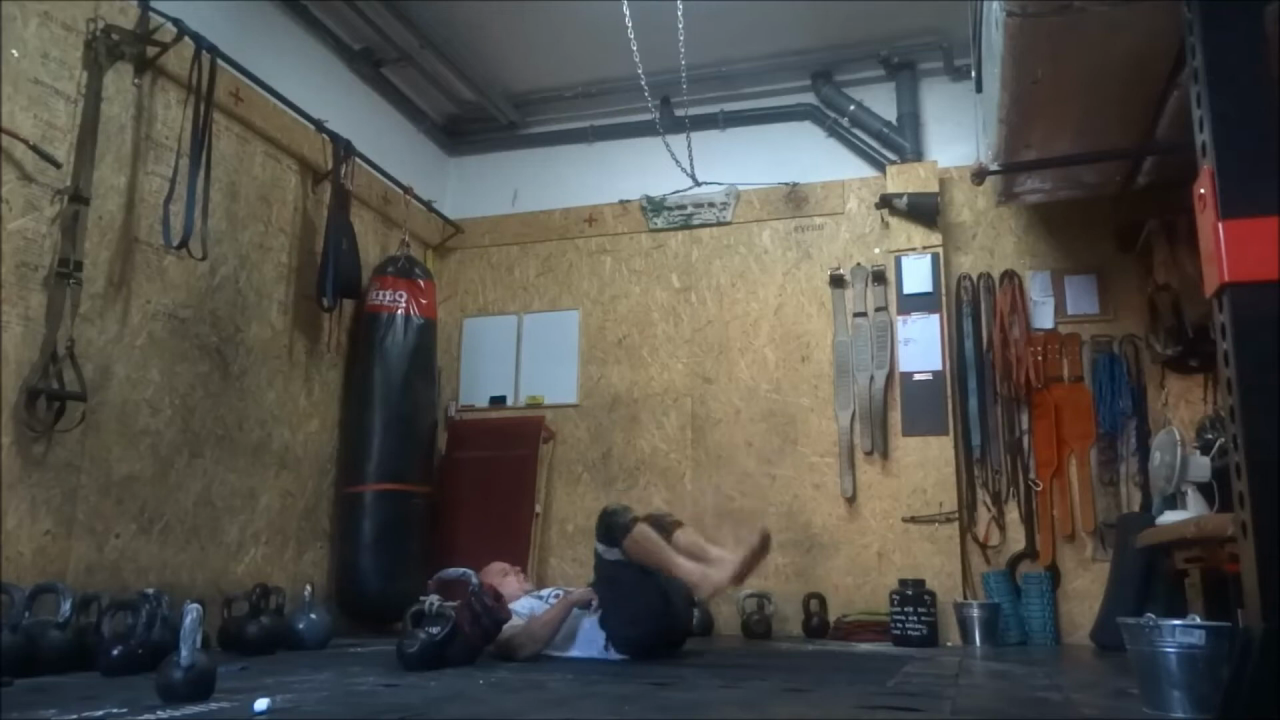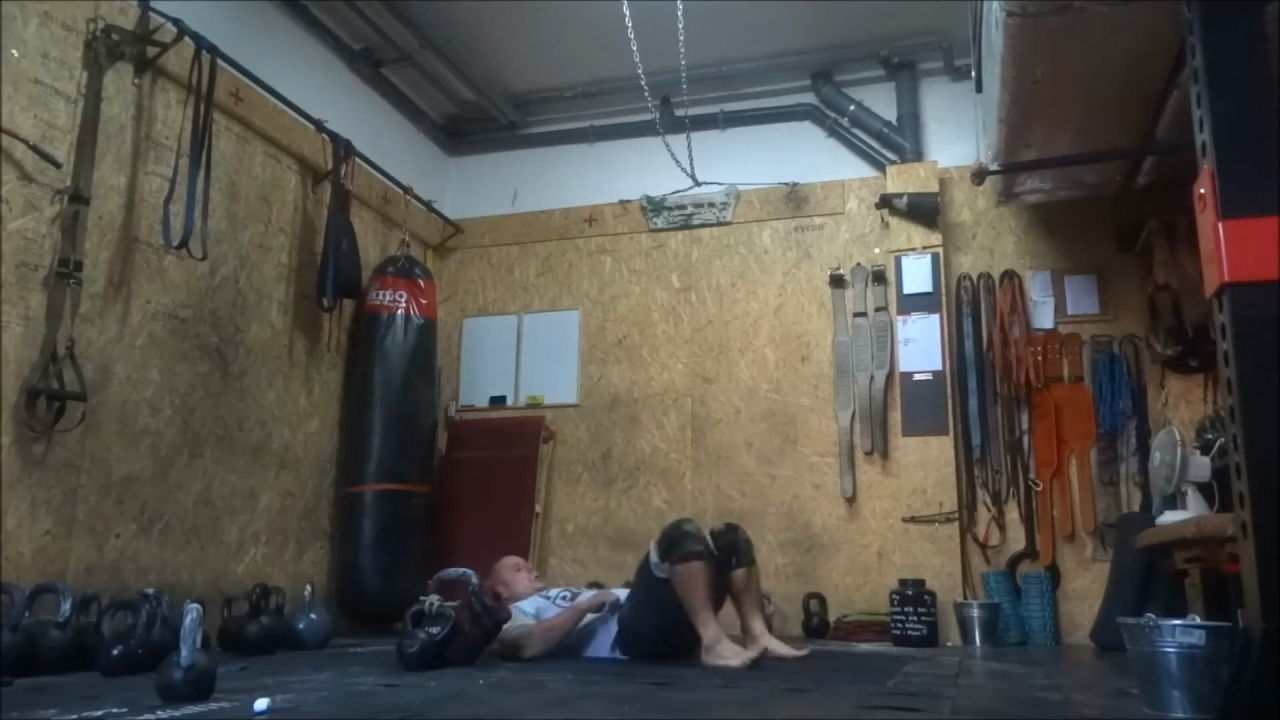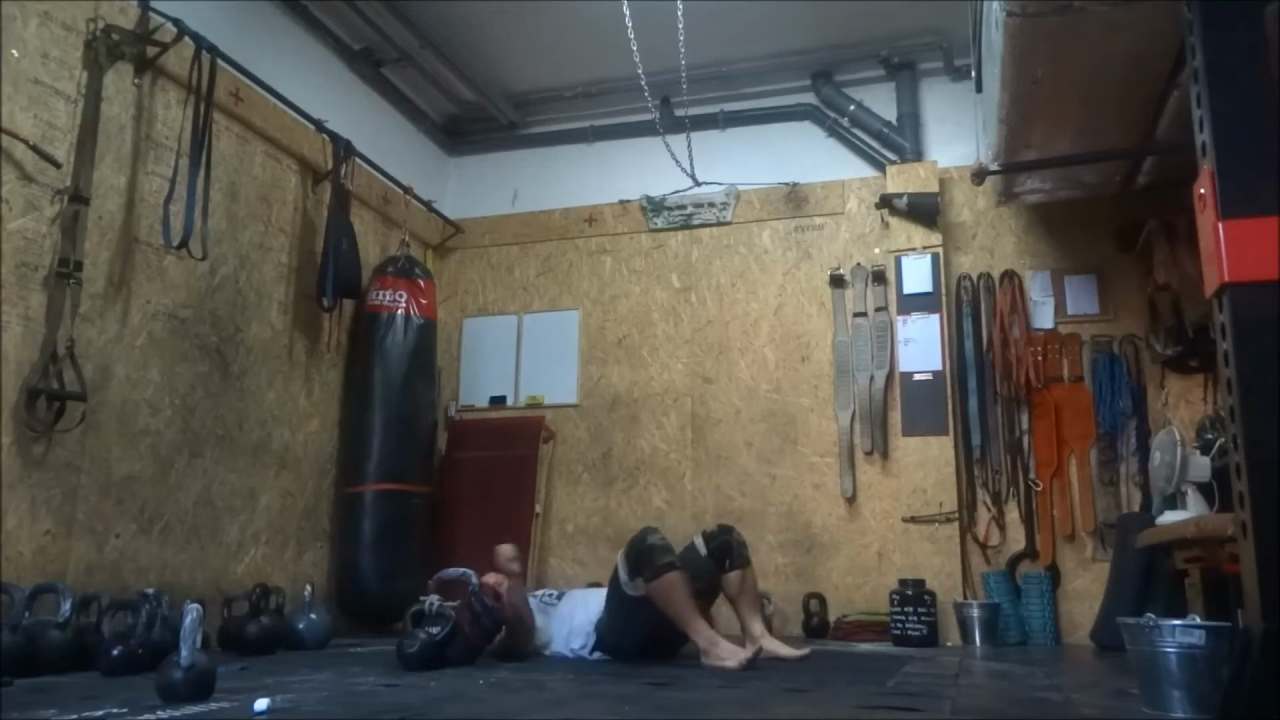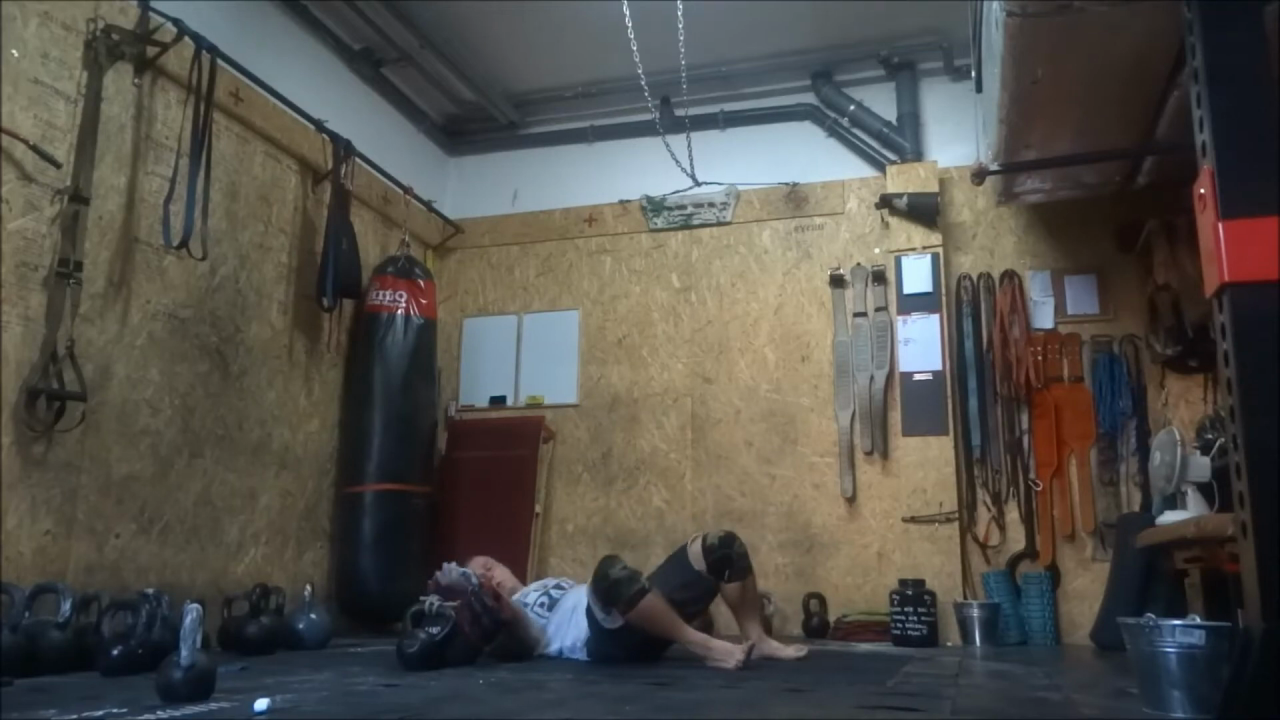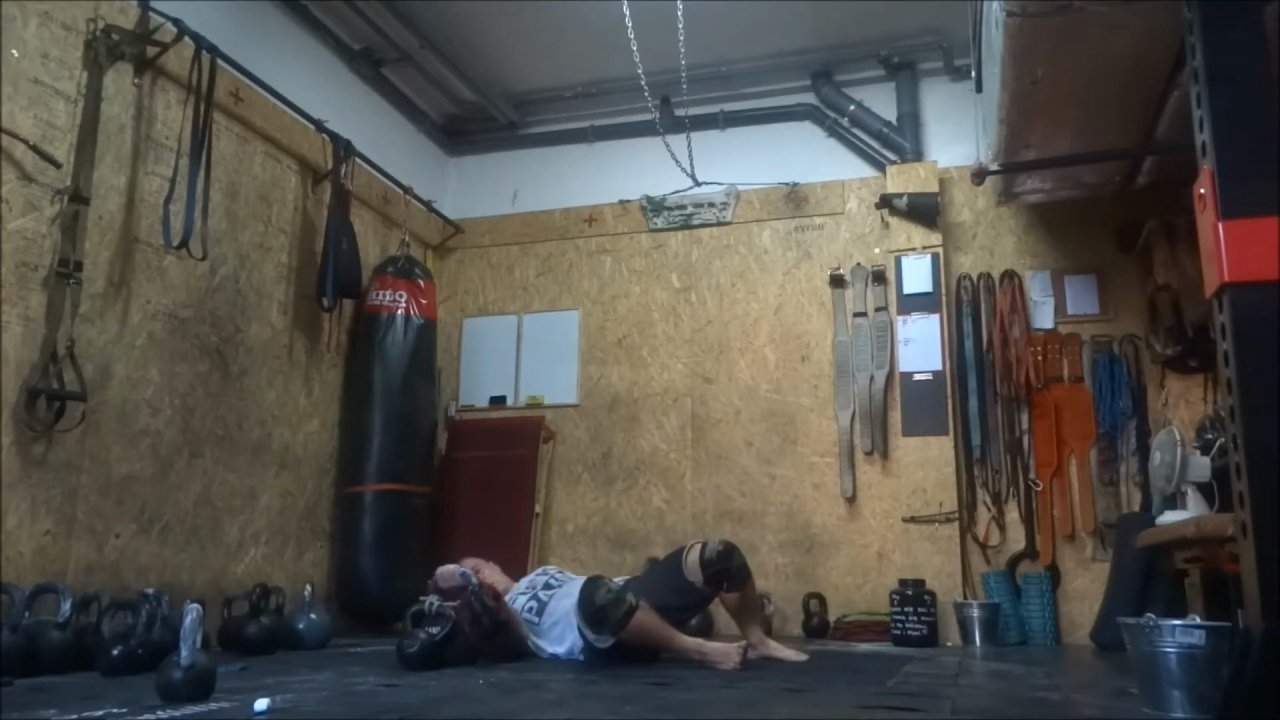
dt=0.4s
person 1, frame 1
left shoulder: (545, 597)
right shoulder: (507, 616)
right elbow: (519, 647)
right wrist: (569, 600)
right hip: (627, 633)
left knee: (656, 522)
right knee: (614, 518)
left ankle: (724, 562)
right ankle: (700, 578)
person 1, frame 2
left shoulder: (557, 598)
right shoulder: (515, 615)
right elbow: (525, 647)
right wrist: (586, 605)
left hip: (669, 626)
right hip: (632, 633)
left knee: (729, 537)
right knee: (682, 534)
left ankle: (758, 636)
right ankle: (714, 643)
person 1, frame 3
left shoulder: (555, 602)
right shoulder: (510, 621)
right elbow: (521, 638)
right wrist: (511, 575)
left hip: (654, 624)
right hip: (616, 634)
left knee: (721, 539)
right knee: (647, 543)
left ankle: (758, 637)
right ankle: (711, 645)
person 1, frame 4
left shoulder: (550, 586)
right shoulder: (510, 615)
right elbow: (522, 638)
left hip: (642, 620)
right hip: (610, 641)
left knee: (721, 545)
right knee: (610, 571)
left ankle: (757, 640)
right ankle: (707, 648)
person 1, frame 5
left shoulder: (542, 573)
right shoulder: (499, 611)
right elbow: (517, 633)
left wrist: (650, 575)
right wrist: (465, 592)
left hip: (629, 594)
right hip: (606, 642)
left knee: (718, 555)
right knee: (599, 594)
left ankle: (756, 641)
right ankle: (700, 650)
